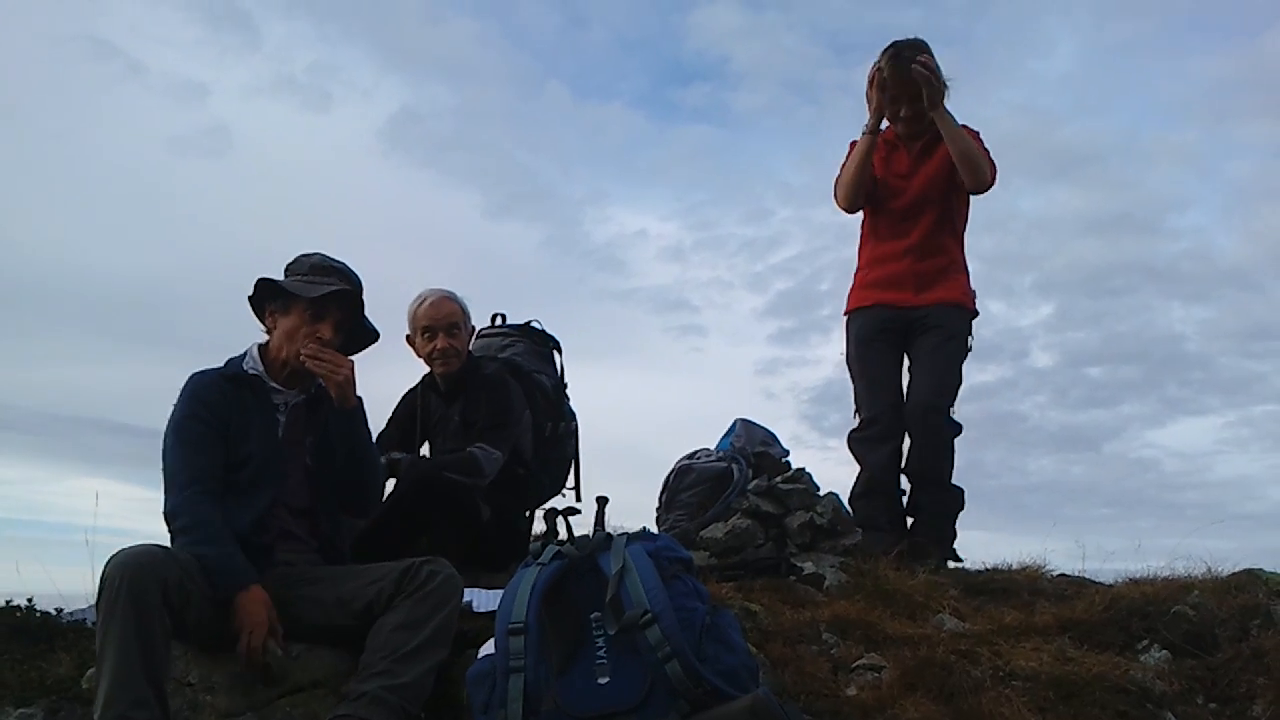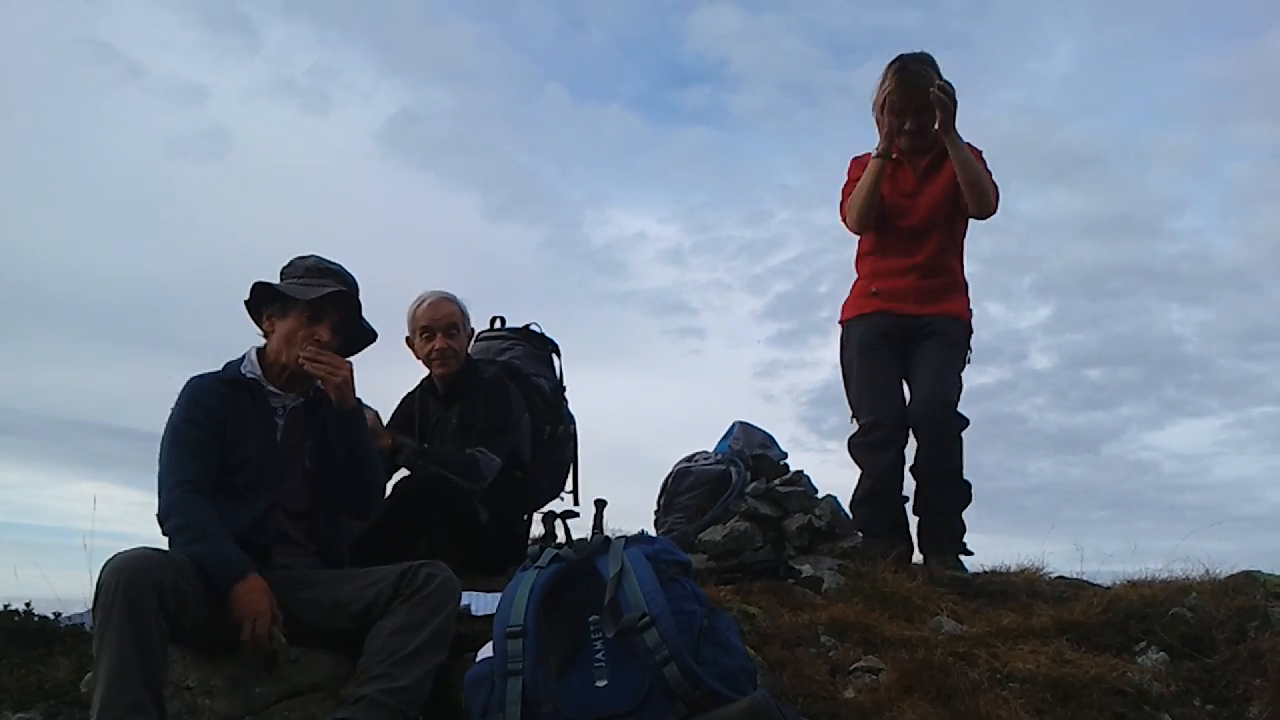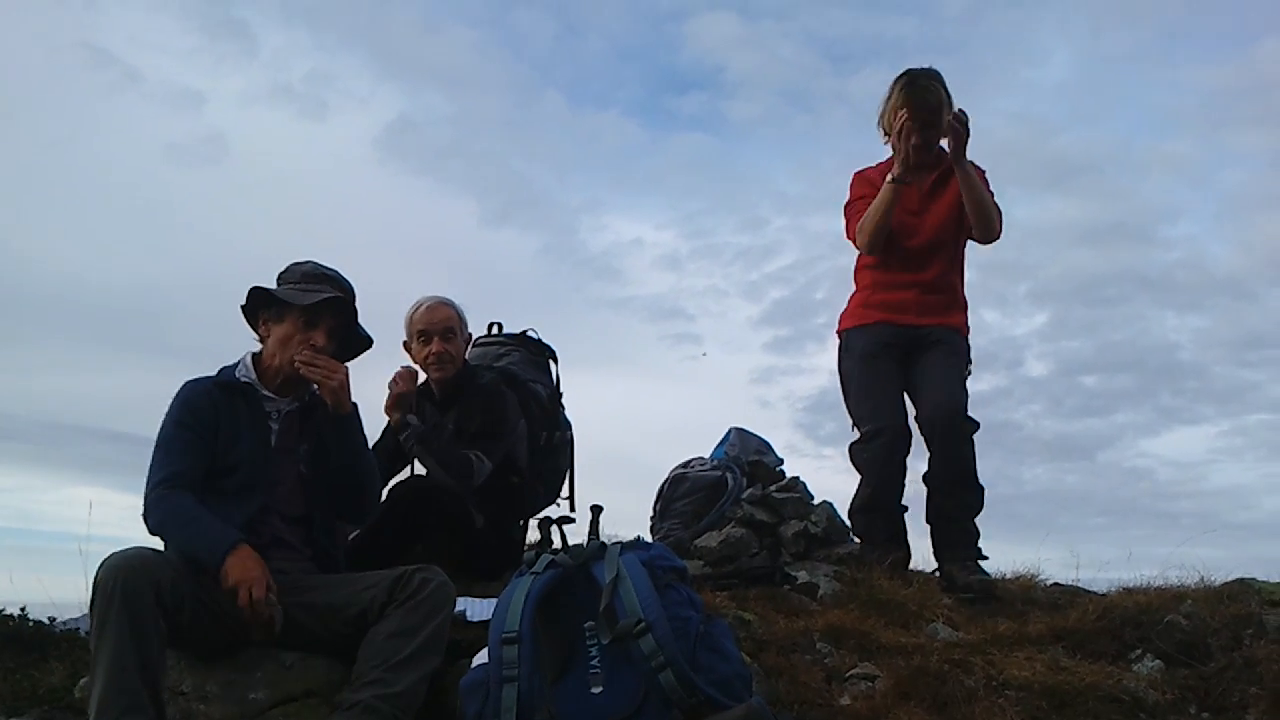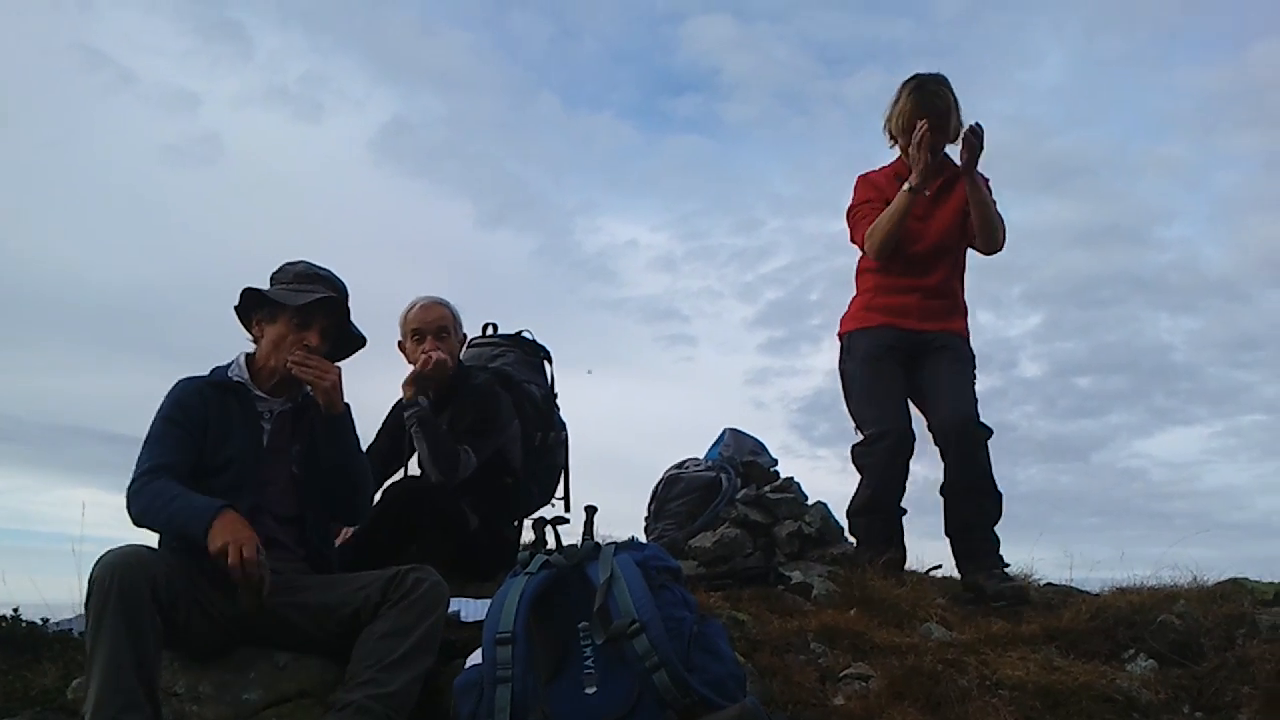
dt=0.1s
person 1, frame 1
left shoulder: (957, 140)
right shoulder: (867, 150)
left elbow: (980, 180)
right elbow: (847, 200)
left wrist: (937, 112)
right wrist: (873, 124)
left hip: (942, 304)
right hip: (875, 305)
left knee: (929, 411)
right knee: (879, 422)
left ankle: (931, 546)
right ankle: (884, 549)
person 1, frame 2
left shoulder: (959, 159)
right shoulder: (868, 165)
left elbow: (984, 205)
right elbow: (856, 220)
left wrist: (948, 134)
right wrist: (886, 147)
left hip: (940, 316)
right hip: (872, 314)
left knee: (935, 411)
right knee: (880, 427)
left ankle: (942, 545)
right ankle: (884, 553)
person 1, frame 3
left shoulder: (963, 178)
right shoulder: (869, 181)
left elbow: (989, 231)
right elbow: (868, 239)
left wrist: (960, 160)
right wrist: (900, 170)
left hip: (939, 329)
right hip: (871, 328)
left knee: (947, 416)
right knee: (883, 434)
left ankle: (959, 556)
right ankle: (882, 562)
person 1, frame 4
left shoulder: (967, 186)
right shoulder: (874, 185)
left elbow: (991, 242)
right elbow: (876, 246)
left wrist: (968, 173)
right wrist: (914, 181)
left hip: (942, 335)
right hip: (873, 331)
left knee: (961, 427)
right knee: (887, 438)
left ankle: (980, 563)
right ankle: (878, 562)
person 2, frame 1
left shoulder: (332, 407)
right shoulder: (210, 391)
left elbow: (363, 503)
right elbow: (187, 502)
left wrist: (348, 406)
right wrist: (243, 586)
left hip: (311, 585)
right hip: (220, 585)
left knee: (435, 579)
right knee: (137, 569)
person 2, frame 2
left shoulder: (331, 410)
right shoulder: (208, 394)
left elbow: (364, 505)
right elbow: (181, 503)
left wrist: (348, 408)
right wrist: (239, 579)
left hip: (308, 589)
right hip: (216, 584)
left knee: (433, 582)
right knee: (133, 572)
person 2, frame 3
left shoulder: (327, 415)
right shoulder: (205, 399)
left elbow: (360, 509)
right elbow: (164, 500)
left wrist: (342, 412)
right wrist: (229, 553)
left hip: (304, 591)
right hip: (211, 585)
left knee: (428, 586)
right knee: (130, 572)
person 2, frame 4
left shoulder: (320, 415)
right shoulder: (196, 398)
left elbow: (352, 510)
right elbow: (147, 491)
left wrist: (334, 412)
right wrist: (214, 516)
left hip: (297, 592)
right hip: (204, 584)
left knee: (422, 586)
right knee: (125, 569)
person 3, frame 1
left shoulder: (497, 386)
right shoulder: (421, 396)
left elbow: (479, 469)
left wrist: (390, 460)
left hip: (497, 533)
right hip: (446, 527)
left knee: (423, 481)
person 3, frame 2
left shoulder: (496, 390)
right shoulder: (420, 399)
left elbow: (478, 472)
left wrist: (393, 445)
left hip: (496, 536)
right hip: (444, 530)
left knee: (421, 485)
person 3, frame 3
left shoulder: (492, 396)
right shoulder: (418, 401)
left elbow: (464, 478)
left wrist: (405, 418)
left hip: (492, 542)
right hip: (440, 535)
left knee: (415, 491)
person 3, frame 4
left shoulder: (486, 397)
right shoulder: (413, 402)
left elbow: (447, 473)
right elbow: (367, 473)
left wrist: (415, 400)
left hip: (486, 543)
right hip: (434, 536)
left knee: (410, 492)
